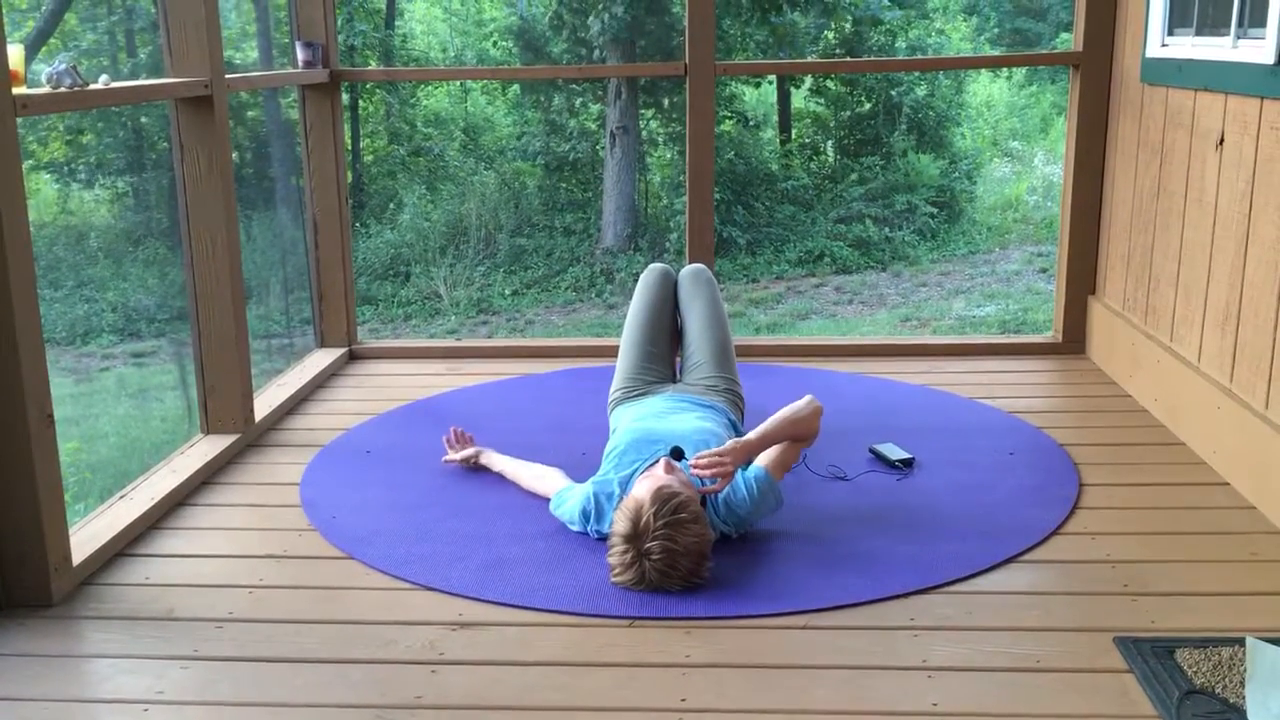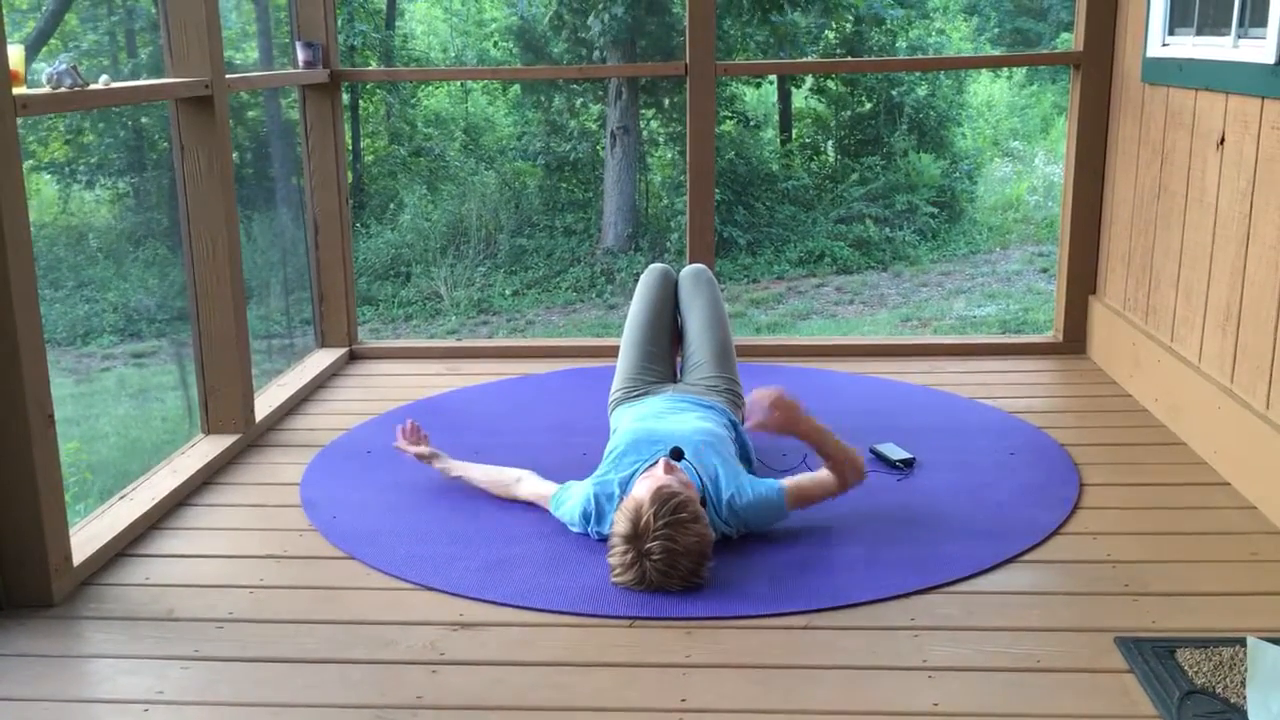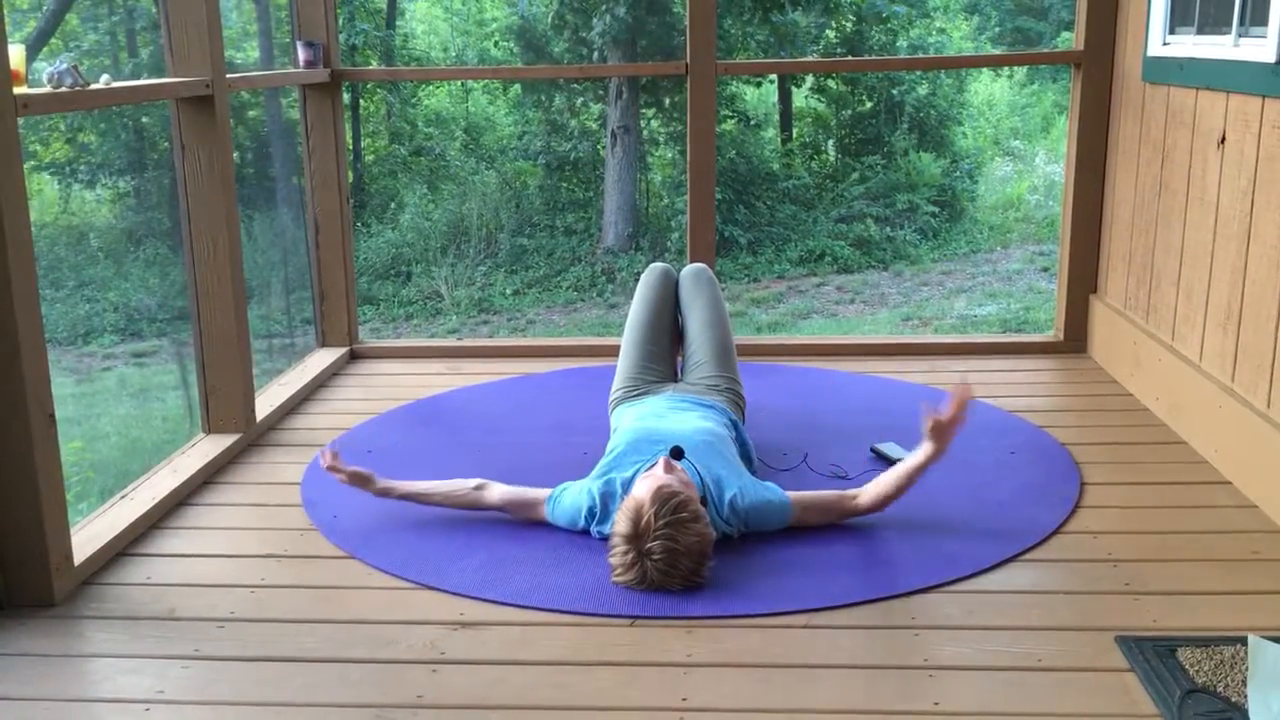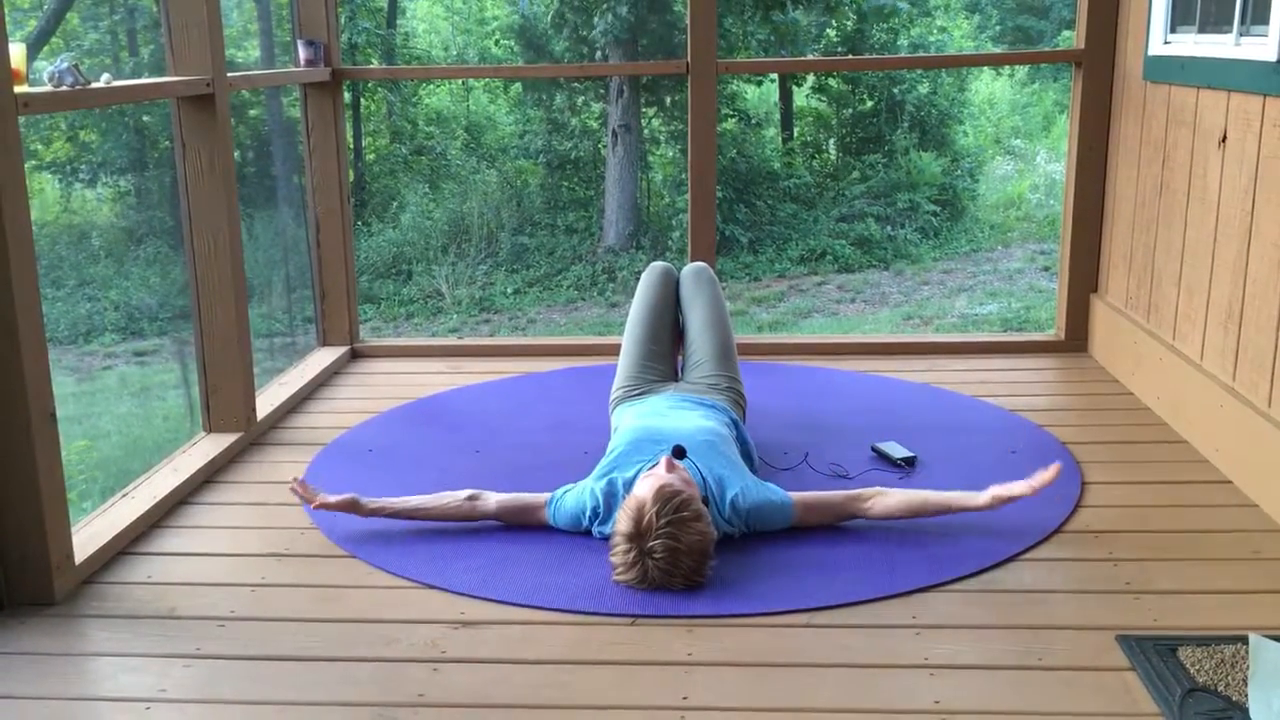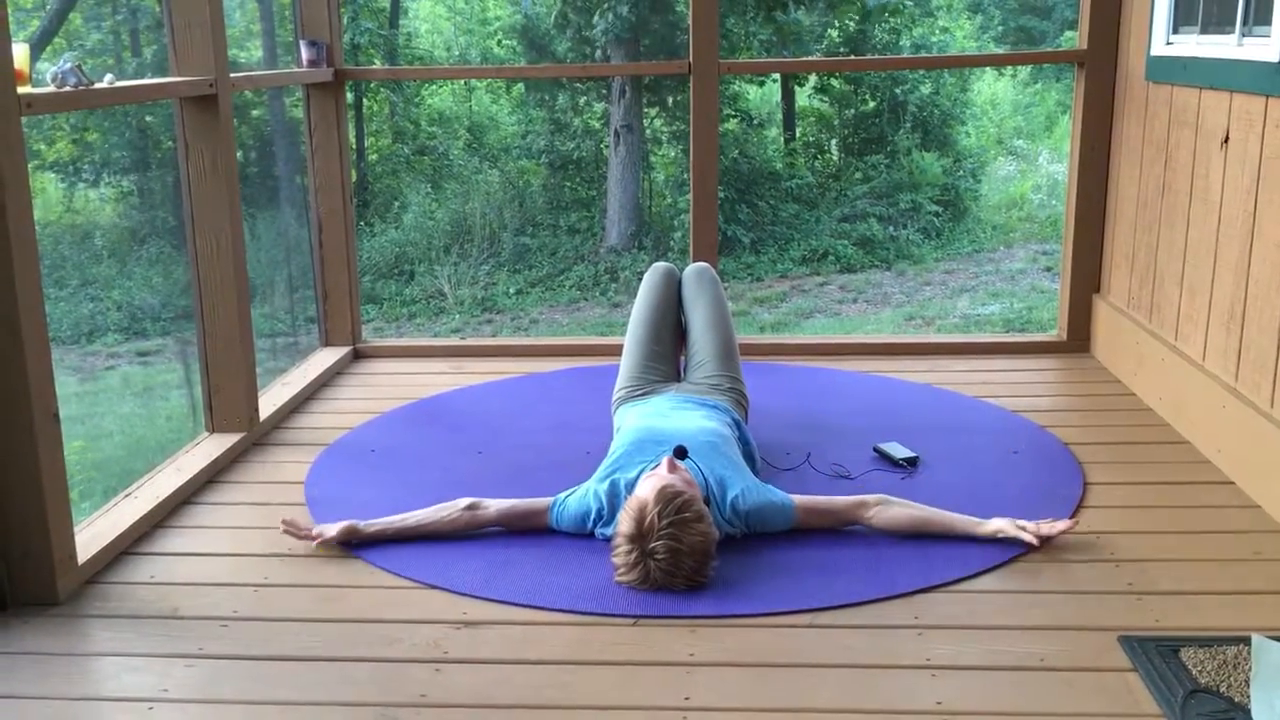
dt=0.3s
person 1, frame 1
left shoulder: (593, 509)
right shoulder: (734, 506)
left elbow: (547, 477)
right elbow: (811, 410)
left wrist: (483, 454)
right wrist: (744, 447)
left hip: (636, 403)
right hip: (712, 404)
left knee: (658, 275)
right knee: (694, 275)
person 1, frame 2
left shoulder: (594, 508)
right shoulder: (735, 506)
left elbow: (522, 483)
right elbow: (846, 475)
left wrist: (440, 460)
right wrist: (797, 423)
left hip: (636, 406)
right hip: (712, 408)
left knee: (659, 275)
right knee: (696, 276)
left ankle: (671, 325)
person 1, frame 3
left shoulder: (596, 506)
right shoulder: (736, 505)
left elbow: (486, 493)
right elbow: (864, 499)
left wrist: (381, 485)
right wrist: (932, 447)
left hip: (638, 404)
right hip: (711, 406)
left knee: (659, 275)
right knee: (695, 276)
person 1, frame 4
left shoulder: (597, 504)
right shoulder: (736, 505)
left elbow: (480, 503)
right elbow: (864, 501)
left wrist: (364, 506)
right wrist: (982, 496)
left hip: (637, 402)
right hip: (712, 404)
left knee: (658, 274)
right knee: (697, 273)
left ankle: (673, 270)
person 1, frame 5
left shoulder: (599, 506)
right shoulder: (737, 504)
left elbow: (480, 510)
right elbow: (867, 508)
left wrist: (358, 527)
right wrist: (990, 525)
left hip: (642, 401)
right hip: (715, 403)
left knee: (663, 274)
right knee: (699, 274)
left ankle: (679, 280)
right ankle: (691, 279)
